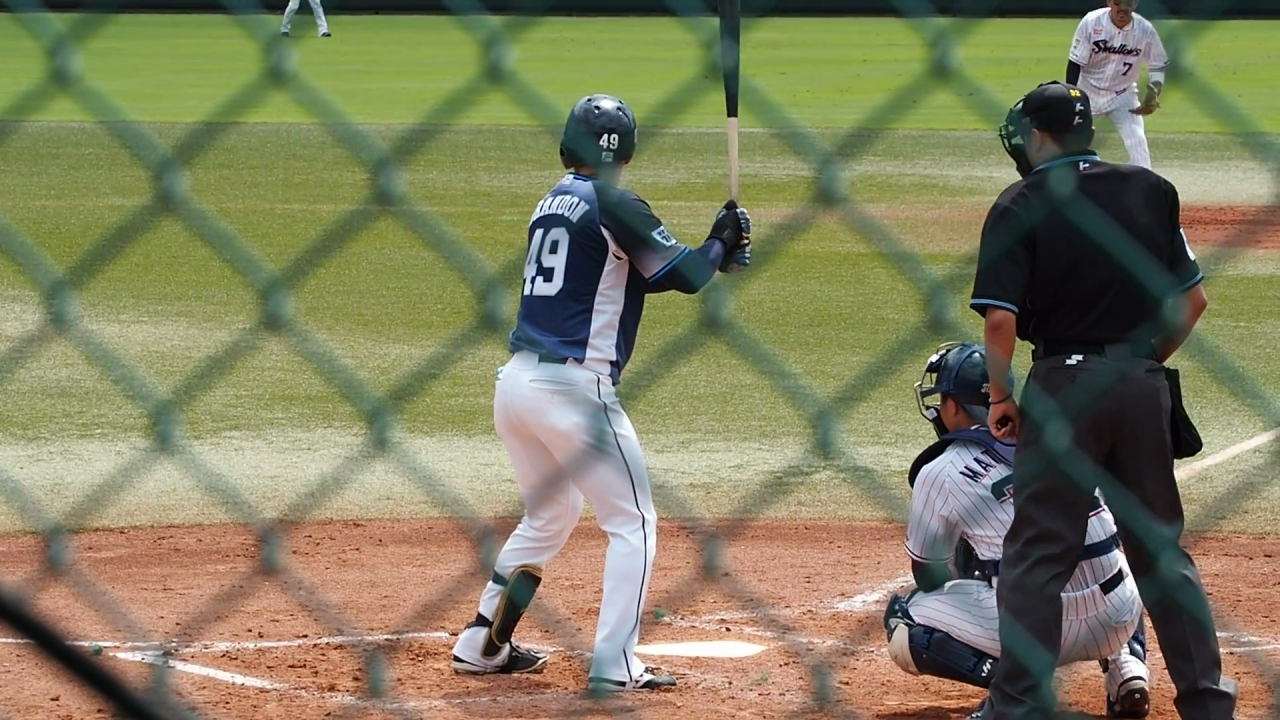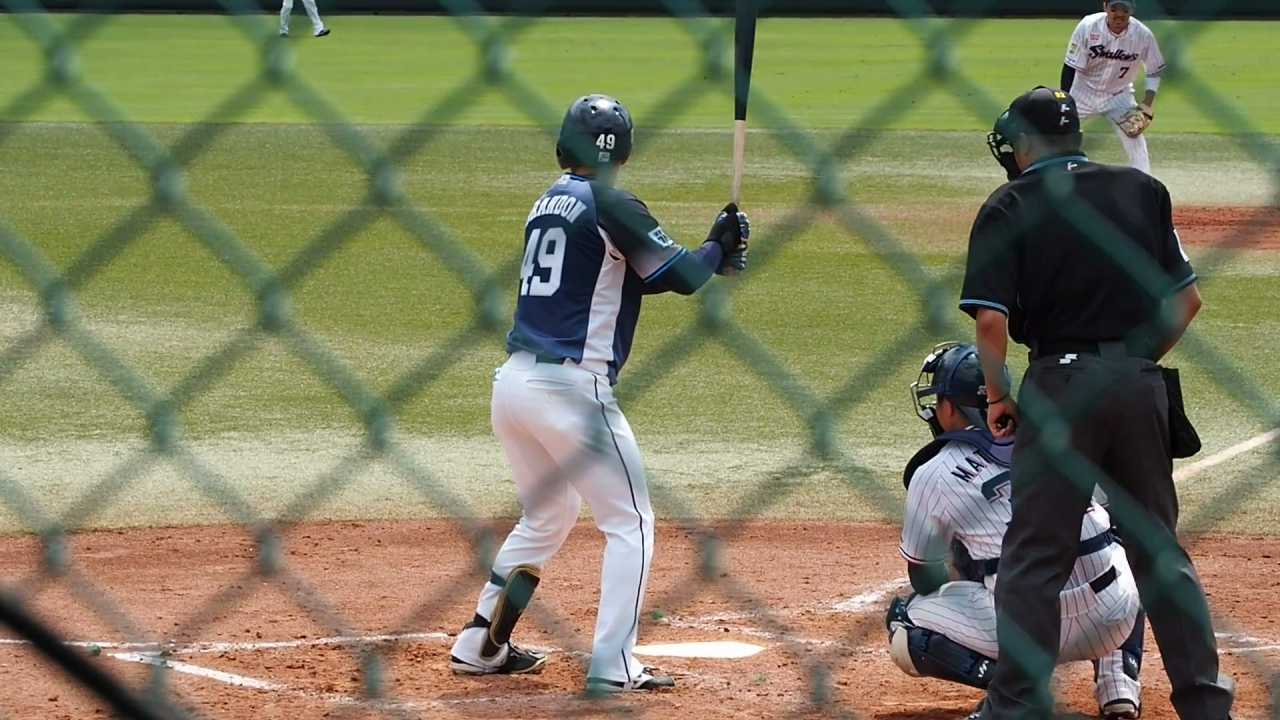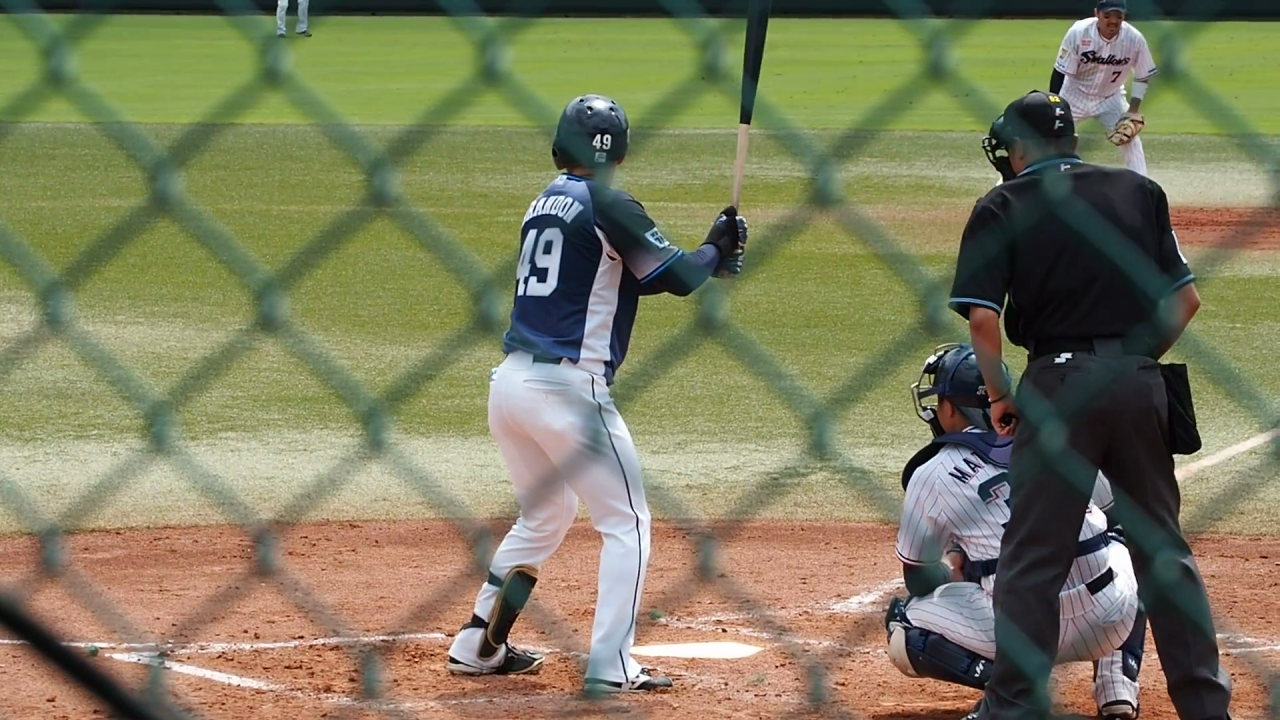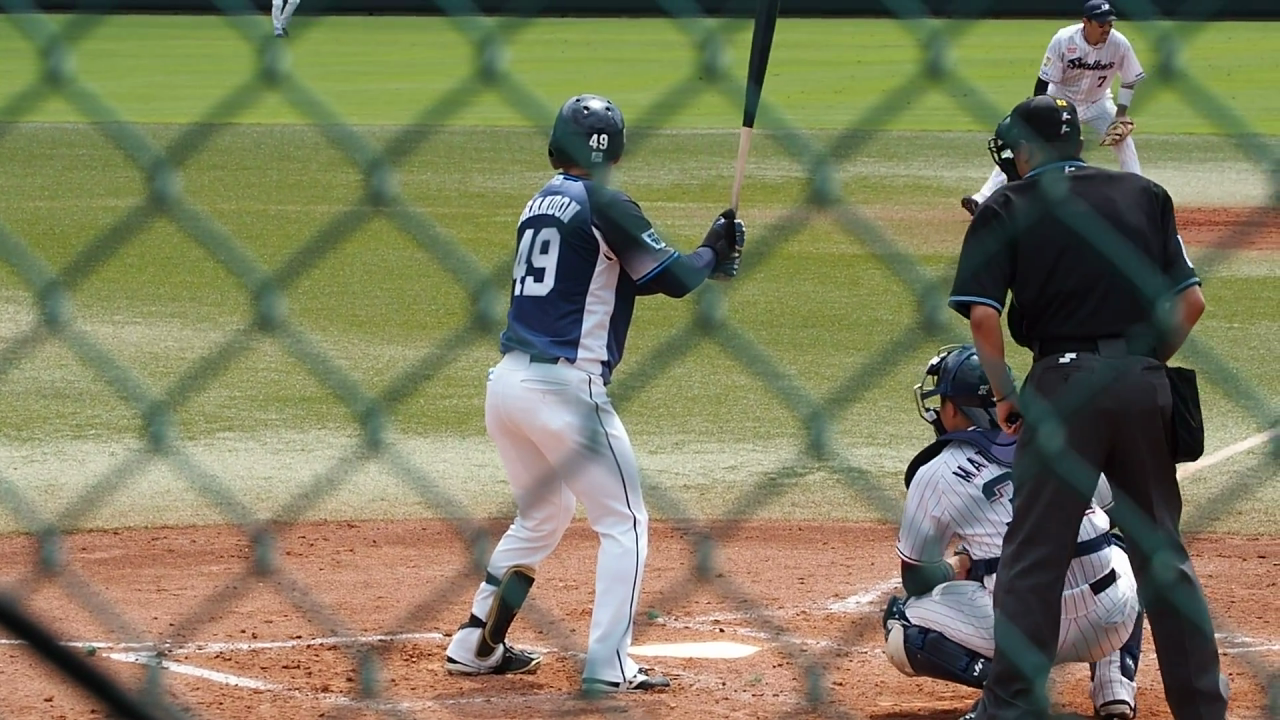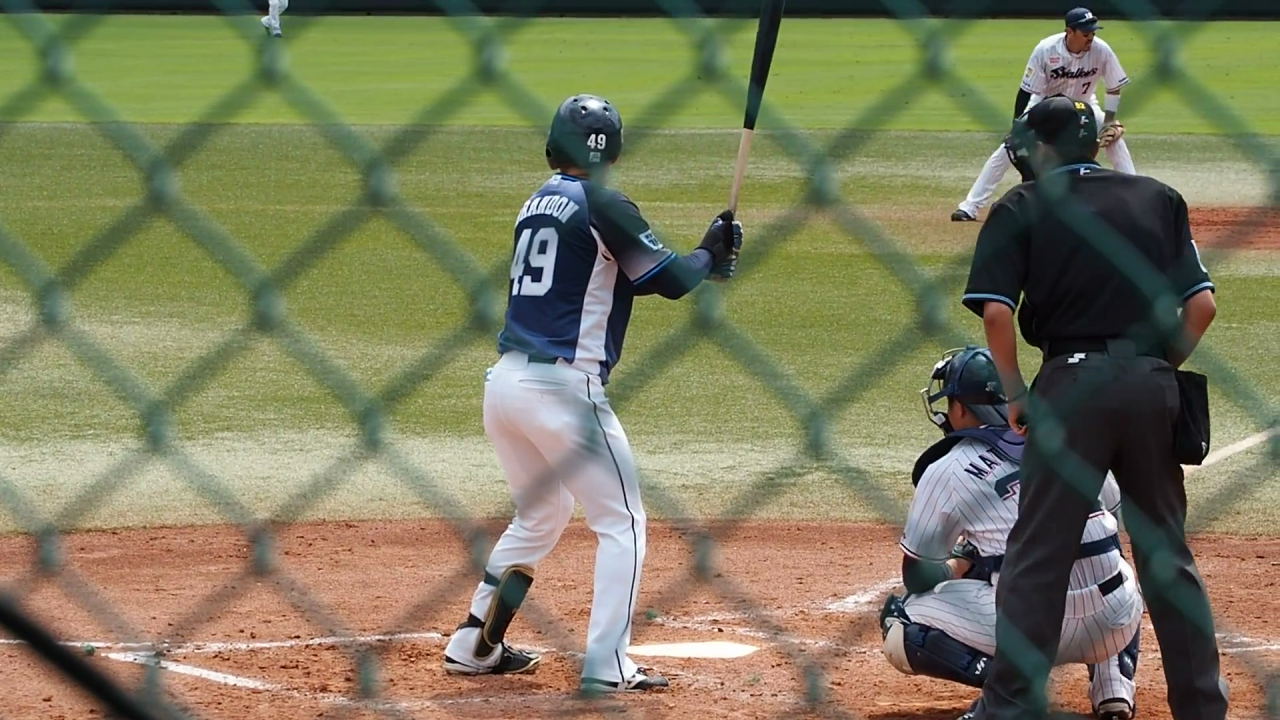
dt=0.1s
person 1, frame 1
left shoulder: (1021, 203)
right shoulder: (1151, 190)
left elbow: (1000, 318)
right elbow: (1193, 300)
left wrist: (1000, 395)
left hip: (1066, 383)
right hip: (1143, 382)
left knee: (1037, 553)
right knee: (1161, 546)
person 1, frame 2
left shoulder: (1011, 205)
right shoulder: (1143, 189)
left elbow: (991, 319)
right elbow: (1187, 300)
left wrist: (998, 395)
left hip: (1062, 383)
right hip: (1140, 382)
left knee: (1035, 555)
right knee: (1158, 544)
person 1, frame 3
left shoulder: (1004, 205)
right shoulder: (1139, 190)
left elbow: (983, 317)
right elbow: (1187, 300)
left wrist: (999, 395)
left hip: (1061, 383)
right hip: (1140, 380)
left knee: (1034, 555)
right knee: (1162, 545)
person 1, frame 4
left shoulder: (1007, 205)
right shoulder: (1144, 193)
left elbow: (983, 316)
right elbow: (1190, 303)
left wrist: (1003, 393)
left hip: (1064, 382)
right hip: (1145, 383)
left knee: (1035, 555)
right knee: (1160, 548)
person 1, frame 5
left shoulder: (1022, 206)
right shoulder: (1160, 198)
left elbow: (997, 312)
right elbow: (1203, 306)
left wrist: (1017, 394)
left hip: (1075, 383)
right hip: (1153, 383)
left knee: (1038, 554)
right knee: (1166, 550)
person 2, frame 1
left shoulder: (552, 201)
right shoulder: (614, 205)
right elbow: (686, 275)
left wrist: (714, 252)
right wrist: (720, 242)
left hip: (517, 381)
right hip: (572, 386)
left knee: (547, 517)
right knee: (632, 521)
left ankle: (481, 643)
right ankle: (614, 665)
person 2, frame 2
left shoulder: (548, 202)
right shoulder: (611, 206)
right elbow: (683, 277)
left wrist: (709, 253)
right wrist: (718, 245)
left hip: (514, 381)
right hip: (570, 387)
left knee: (545, 517)
right knee: (630, 521)
left ankle: (480, 644)
right ankle: (612, 666)
person 2, frame 3
left shoulder: (544, 202)
right shoulder: (608, 206)
right elbow: (678, 277)
left wrist: (707, 257)
right wrist: (716, 247)
left hip: (511, 381)
right hip: (567, 387)
left knee: (543, 517)
right knee: (627, 522)
left ankle: (478, 645)
right ankle: (611, 667)
person 2, frame 4
left shoulder: (539, 203)
right shoulder: (604, 206)
right elbow: (674, 279)
left wrist: (701, 260)
right wrist: (713, 249)
left hip: (507, 381)
right hip: (564, 388)
left knee: (540, 518)
right knee: (624, 523)
left ankle: (475, 645)
right ankle: (608, 666)
person 2, frame 5
left shoulder: (536, 203)
right shoulder: (602, 206)
right elbow: (671, 280)
left wrist: (702, 257)
right wrist: (710, 252)
left hip: (505, 381)
right hip: (562, 387)
left knee: (538, 517)
right knee: (622, 522)
left ankle: (474, 645)
right ankle: (606, 666)
person 3, frame 1
left shoulder: (939, 473)
left elbow: (929, 580)
left wrist: (963, 568)
right hip: (1121, 618)
left knee: (905, 623)
right ankle: (1126, 675)
person 3, frame 2
left shoulder: (934, 474)
left elbow: (925, 581)
left wrist: (959, 568)
right hip: (1116, 618)
left knee: (906, 625)
right knee: (1117, 550)
right ankle: (1120, 685)
person 3, frame 3
left shoulder: (932, 475)
left elbow: (920, 582)
right hip: (1114, 619)
left knee: (904, 626)
right knee: (1117, 547)
right ankle: (1118, 686)
person 3, frame 4
left shoulder: (935, 474)
left elbow: (918, 581)
right hip: (1114, 621)
left knee: (902, 624)
right knee: (1115, 550)
right ankle: (1115, 685)
person 3, frame 5
left shoulder: (946, 471)
left elbow: (919, 579)
right elbow: (1113, 520)
left wrist: (962, 564)
right hip: (1119, 625)
left knee: (900, 622)
right ankle: (1114, 683)
person 4, frame 1
left shoulder: (1145, 30)
right shoulder: (1091, 22)
left elbow: (1158, 66)
right elbow: (1075, 63)
left wrist: (1154, 93)
left hip: (1122, 94)
right hip: (1087, 91)
left knee: (1137, 140)
person 4, frame 2
left shoulder: (1142, 34)
right shoulder: (1087, 27)
left elbow: (1155, 71)
right elbow: (1070, 67)
left wrist: (1147, 104)
left hip: (1118, 96)
right hip: (1083, 91)
left knee: (1135, 141)
person 4, frame 3
left shoulder: (1134, 38)
right shoulder: (1078, 32)
left elbow: (1144, 76)
right elbow: (1059, 72)
left wrist: (1134, 110)
left hip: (1109, 99)
right hip: (1074, 94)
left knee: (1129, 142)
person 4, frame 4
left shoulder: (1119, 44)
right shoulder: (1063, 40)
left elbow: (1129, 82)
right elbow: (1043, 81)
left wrist: (1122, 116)
left hip: (1096, 103)
left knee: (1124, 142)
right ankle: (984, 197)
person 4, frame 5
left shoulder: (1101, 50)
right shoulder: (1045, 50)
left elbow: (1115, 87)
right elbow: (1026, 91)
left wrist: (1111, 121)
left knee: (1115, 143)
right knee: (1007, 150)
right ankle: (971, 205)
